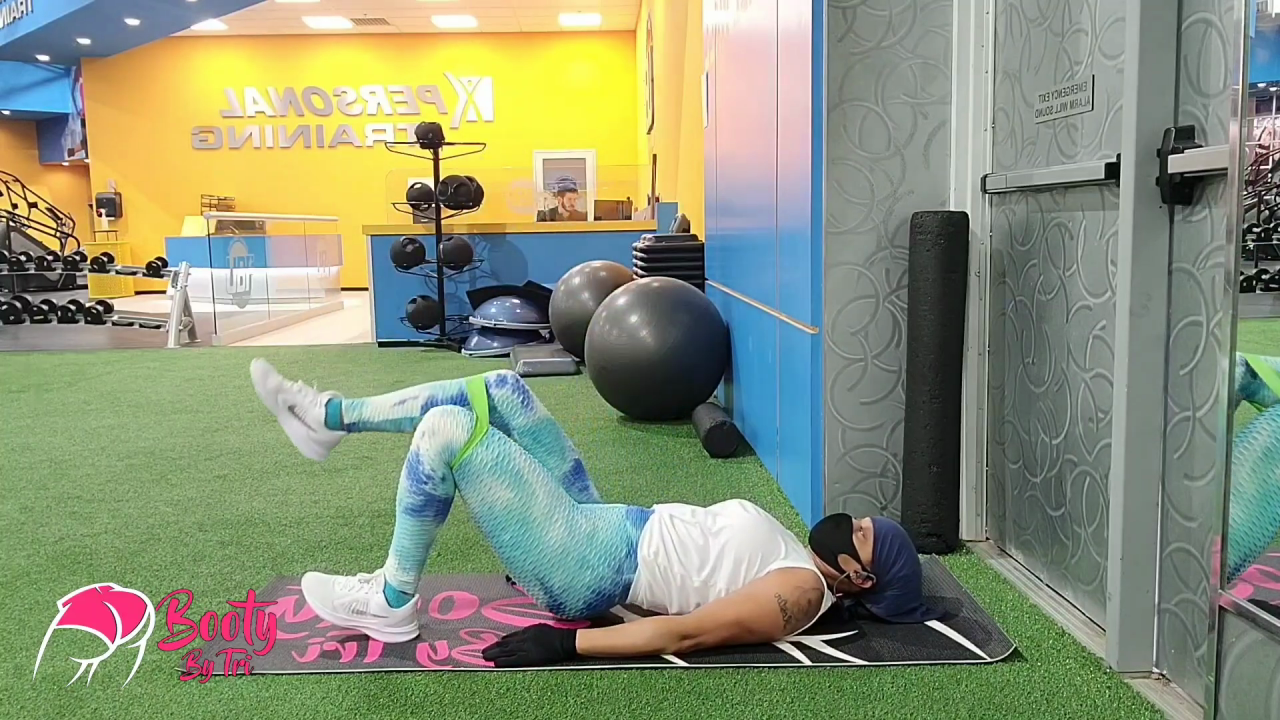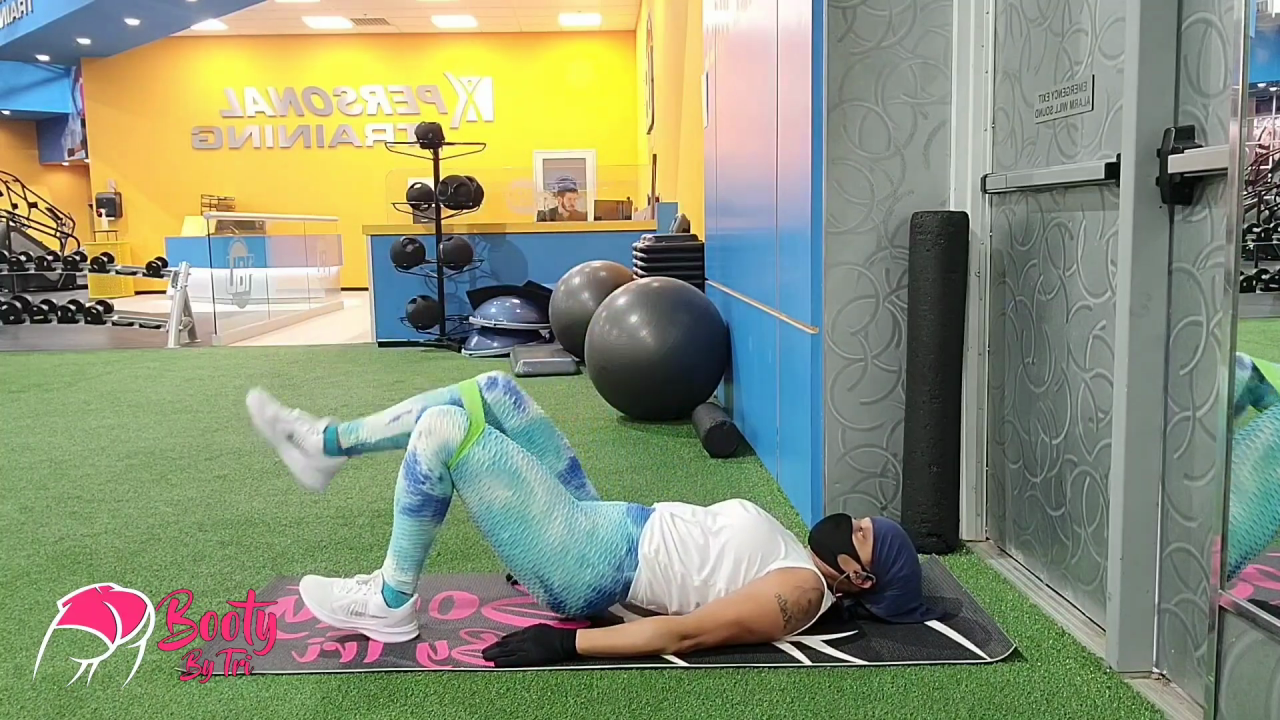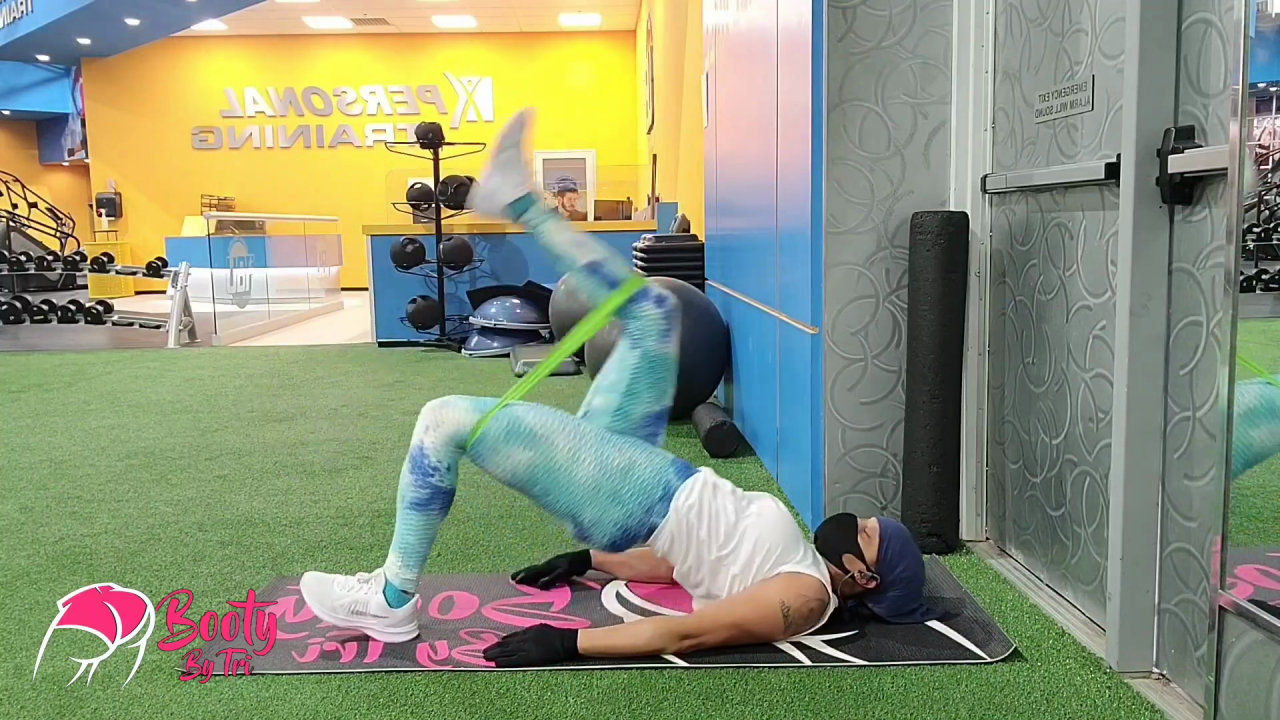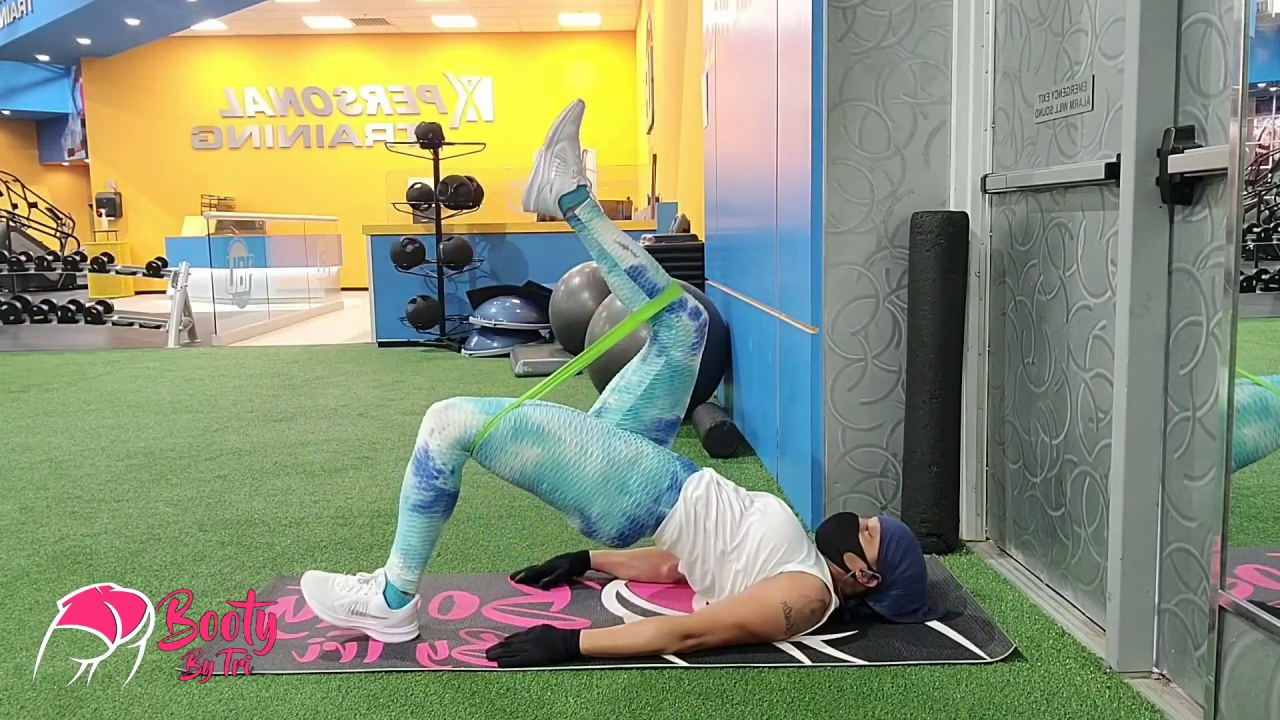
dt=0.4s
person 1, frame 1
left shoulder: (799, 594)
right shoulder: (789, 555)
left elbow: (682, 632)
left wrist: (567, 645)
left hip: (581, 567)
right hip: (599, 524)
left knee: (446, 428)
right knee: (500, 391)
left ankle: (389, 605)
right ankle: (327, 415)
person 1, frame 2
left shoulder: (799, 593)
right shoulder: (788, 553)
left elbow: (682, 632)
left wrist: (566, 641)
left hip: (584, 564)
right hip: (598, 520)
left knee: (442, 428)
right knee: (491, 391)
left ankle: (389, 604)
right ankle: (325, 443)
person 1, frame 3
left shoulder: (802, 593)
right shoulder: (803, 559)
left elbow: (683, 631)
left wrist: (566, 646)
right wrist: (583, 560)
left hip: (622, 495)
right hip: (645, 473)
left knee: (445, 421)
right knee: (652, 307)
left ankle: (391, 609)
right ankle: (516, 200)
person 1, frame 4
left shoulder: (806, 597)
right shoulder: (803, 557)
left elbow: (685, 634)
left wrist: (570, 644)
right wrist: (587, 562)
left hip: (631, 491)
right hip: (643, 469)
left knee: (450, 423)
right knee: (684, 320)
left ankle: (391, 604)
right ankle: (567, 194)
